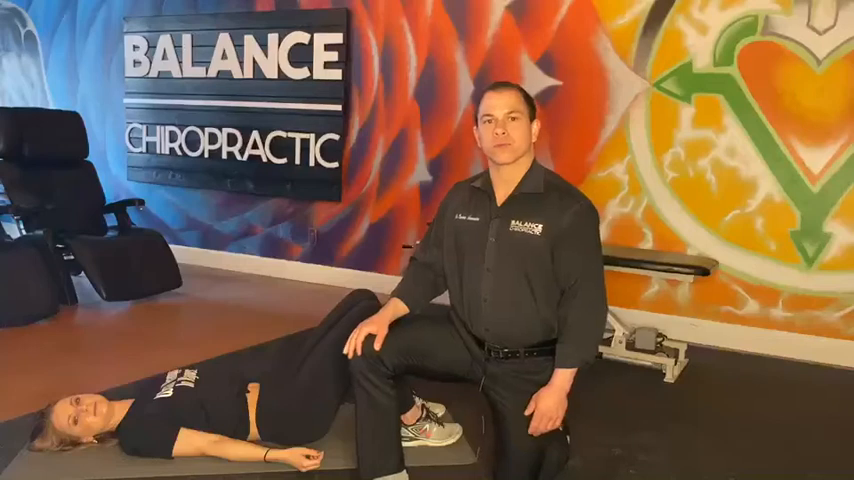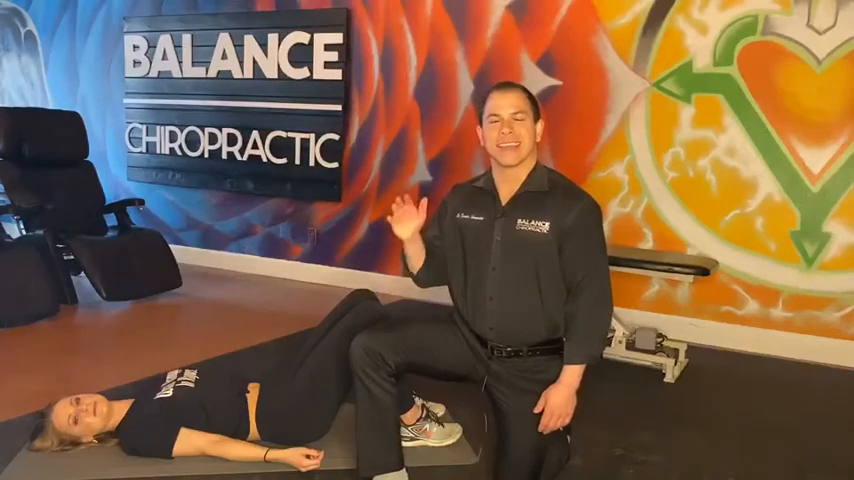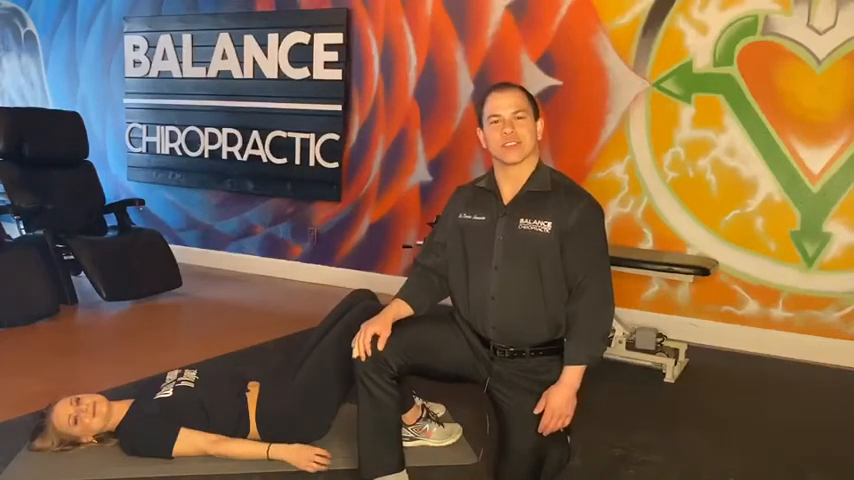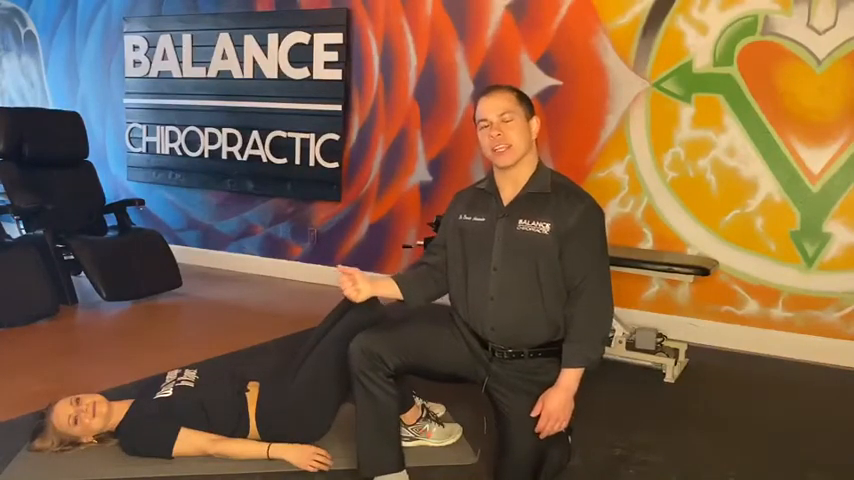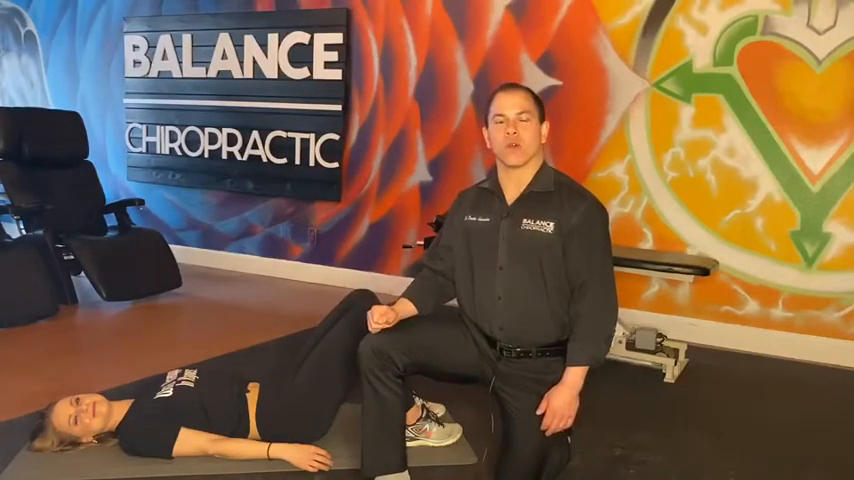
dt=1s
person 1, frame 1
left shoulder: (150, 392)
right shoulder: (139, 436)
right elbow: (213, 445)
right wrist: (281, 454)
left hip: (269, 386)
right hip: (286, 416)
left knee: (362, 299)
right knee: (368, 314)
left ankle: (400, 400)
right ankle: (412, 420)
person 1, frame 2
left shoulder: (151, 392)
right shoulder: (139, 435)
right elbow: (212, 444)
right wrist: (280, 455)
left hip: (270, 389)
right hip: (286, 416)
left knee: (361, 299)
right knee: (369, 314)
left ankle: (401, 400)
right ankle: (413, 421)
person 1, frame 3
left shoulder: (151, 391)
right shoulder: (138, 435)
right elbow: (212, 445)
right wrist: (281, 451)
left hip: (270, 389)
right hip: (286, 416)
left knee: (361, 299)
right knee: (367, 316)
left ankle: (401, 401)
right ankle: (413, 422)
person 1, frame 4
left shoulder: (151, 391)
right shoulder: (139, 435)
right elbow: (212, 445)
right wrist: (282, 450)
left hip: (269, 390)
right hip: (285, 416)
left knee: (362, 302)
right knee: (368, 317)
left ankle: (402, 402)
person 1, frame 5
left shoulder: (150, 393)
right shoulder: (139, 435)
right elbow: (212, 445)
right wrist: (281, 450)
left hip: (270, 391)
right hip: (286, 417)
left knee: (361, 300)
right knee: (366, 316)
person 2, frame 1
left shoulder: (570, 209)
right shoulder: (460, 198)
left elbow: (584, 304)
right elbow: (428, 268)
left wrist: (559, 386)
right wrist: (385, 315)
left hip: (530, 362)
right hip: (463, 340)
right knee: (367, 351)
left ankle: (552, 434)
person 2, frame 2
left shoulder: (573, 207)
right shoulder: (462, 198)
left elbow: (590, 300)
right elbow: (432, 271)
left wrist: (568, 383)
right wrist: (411, 239)
left hip: (533, 362)
right hip: (465, 339)
right knee: (369, 348)
left ankle: (553, 434)
person 2, frame 3
left shoulder: (575, 207)
right shoulder: (464, 200)
left elbow: (591, 301)
right elbow: (431, 272)
left wrist: (568, 384)
right wrist: (388, 315)
left hip: (534, 362)
right hip: (465, 339)
right knee: (372, 352)
left ankle: (552, 436)
person 2, frame 4
left shoulder: (575, 209)
right shoulder: (465, 203)
left elbow: (590, 304)
right elbow: (436, 271)
left wrist: (566, 387)
right wrist: (374, 286)
left hip: (532, 364)
right hip: (464, 338)
right knee: (368, 350)
left ankle: (552, 437)
person 2, frame 5
left shoulder: (579, 209)
right shoulder: (469, 203)
left elbow: (594, 302)
right elbow: (440, 274)
left wrist: (571, 385)
right wrist: (397, 311)
left hip: (539, 363)
right hip: (472, 339)
right knee: (378, 348)
left ankle: (554, 436)
